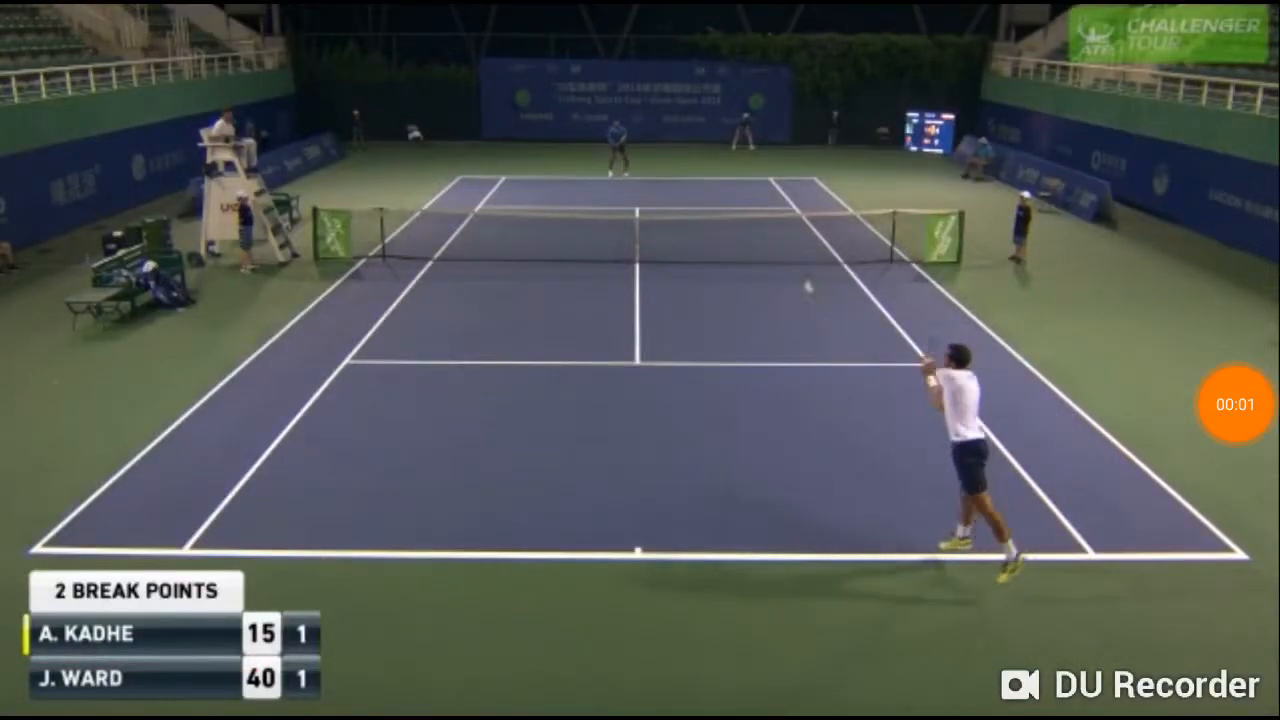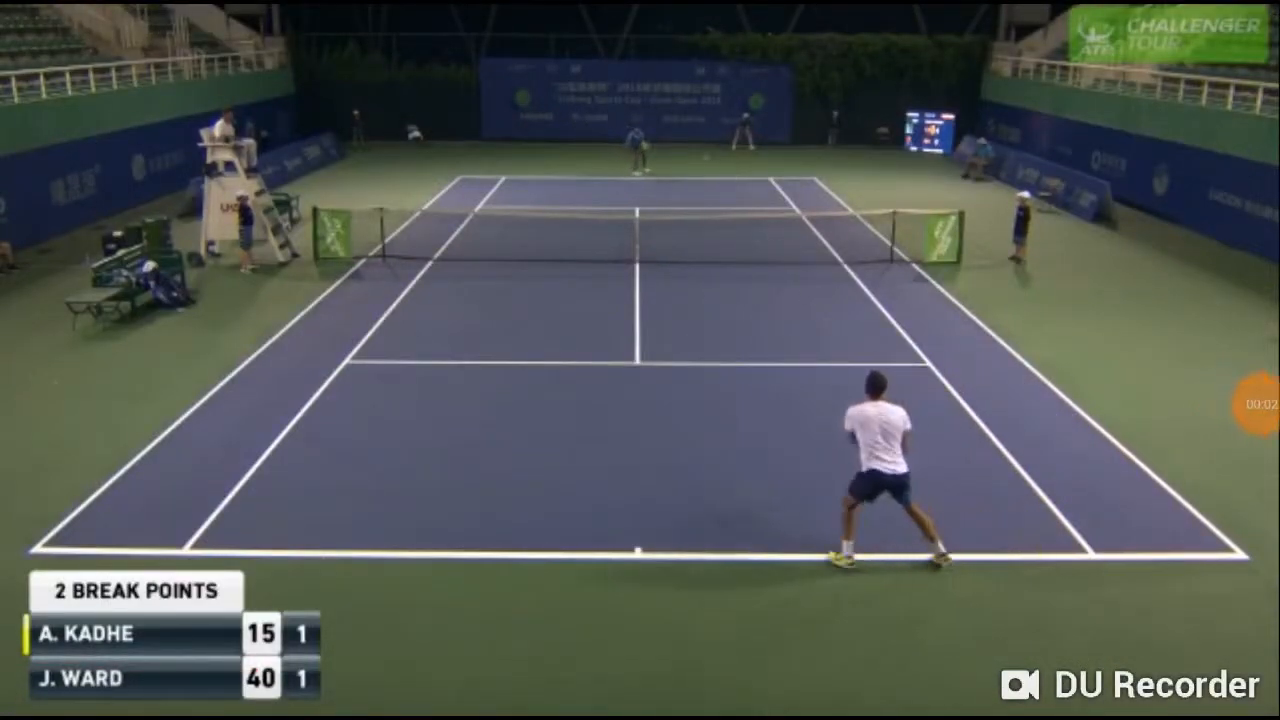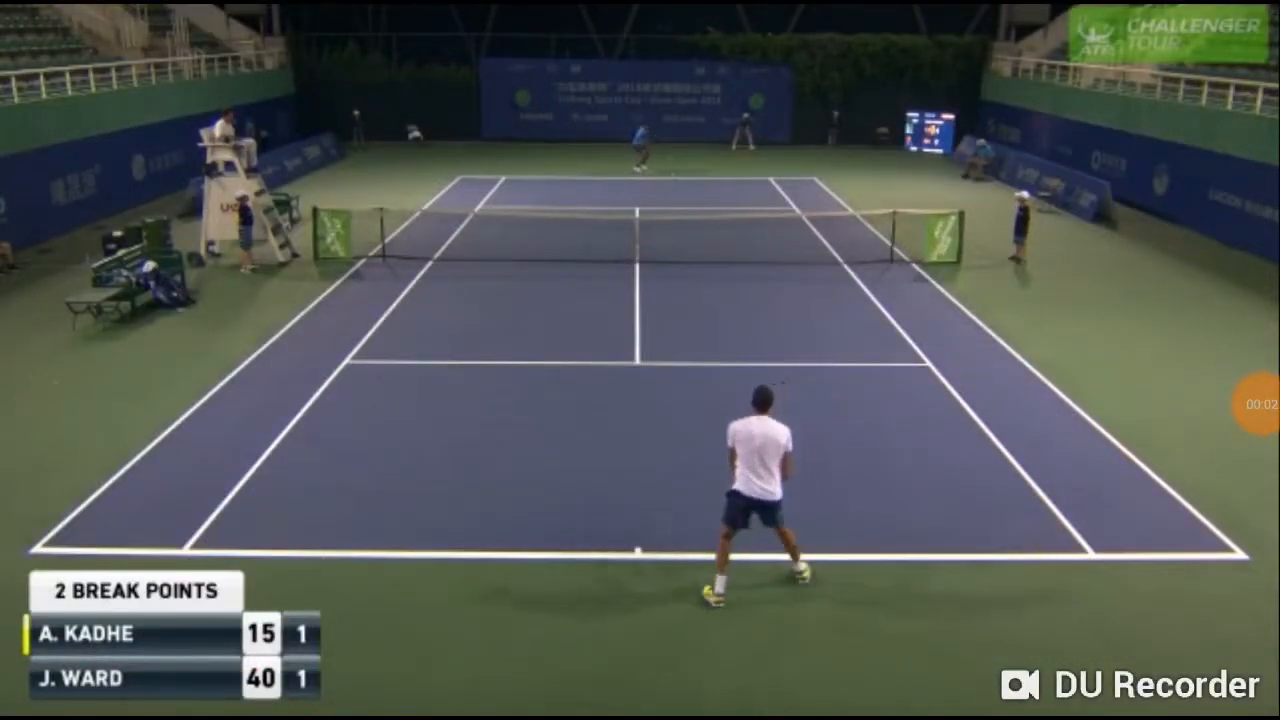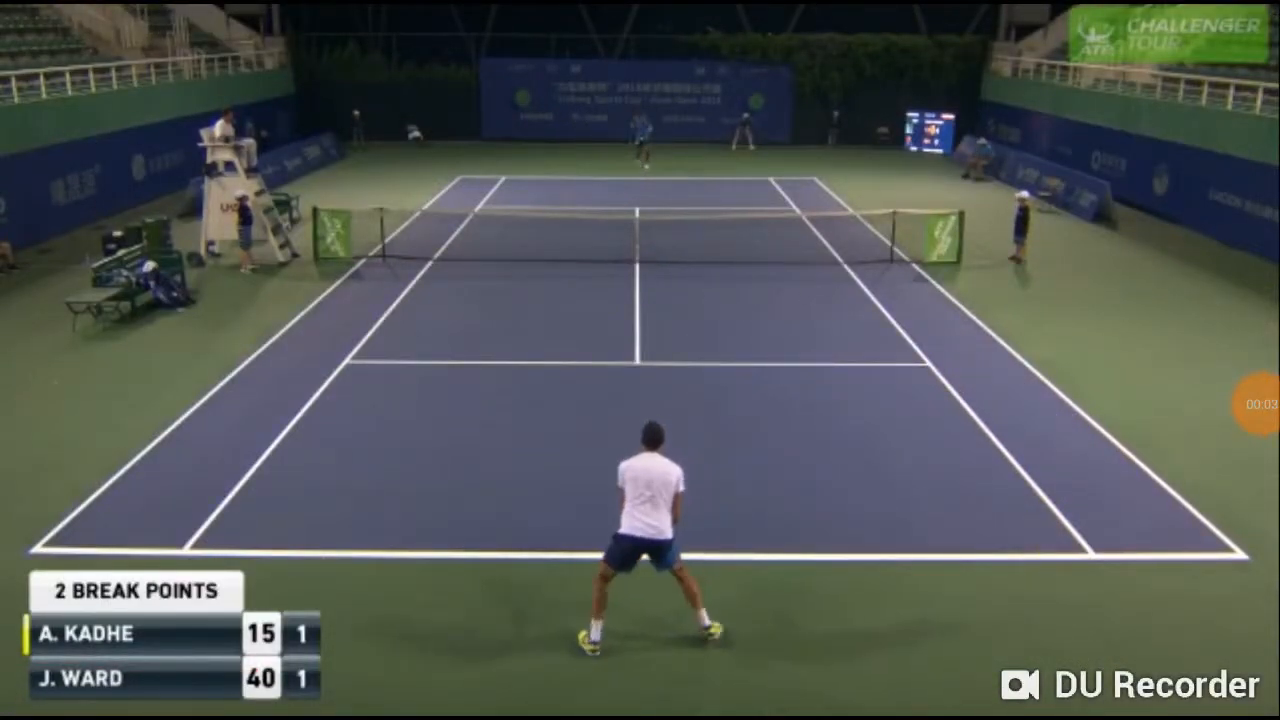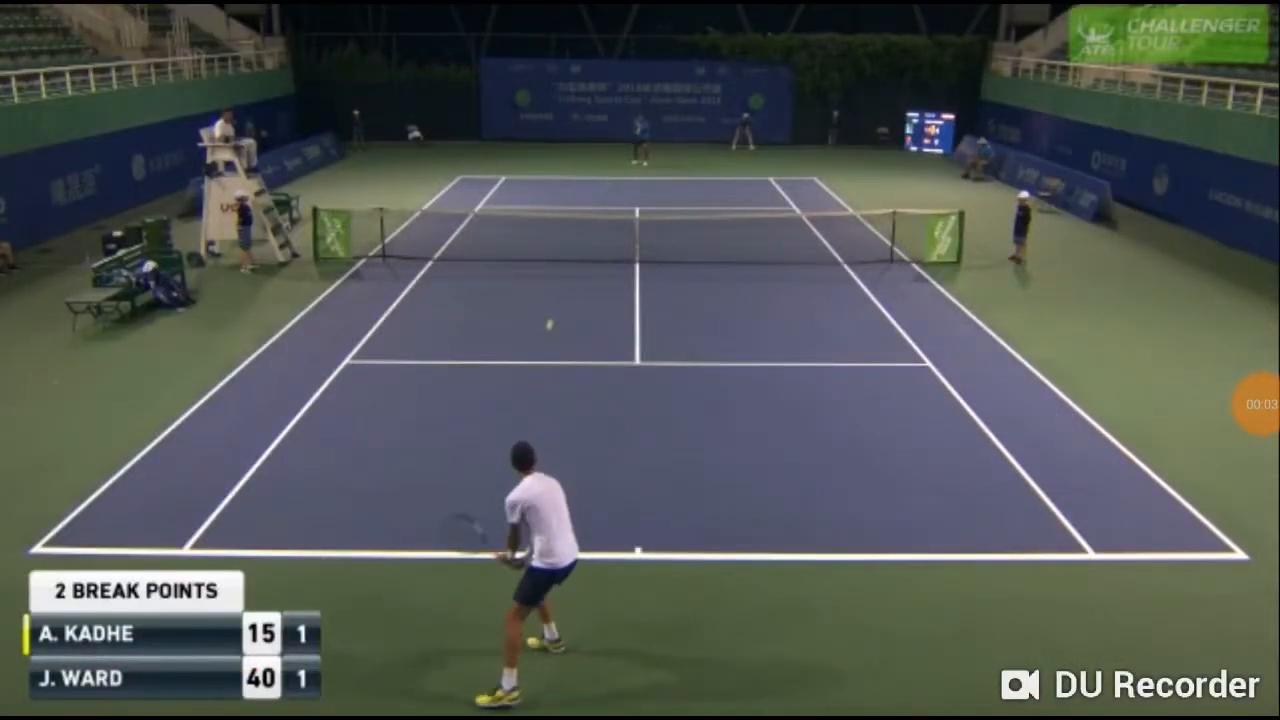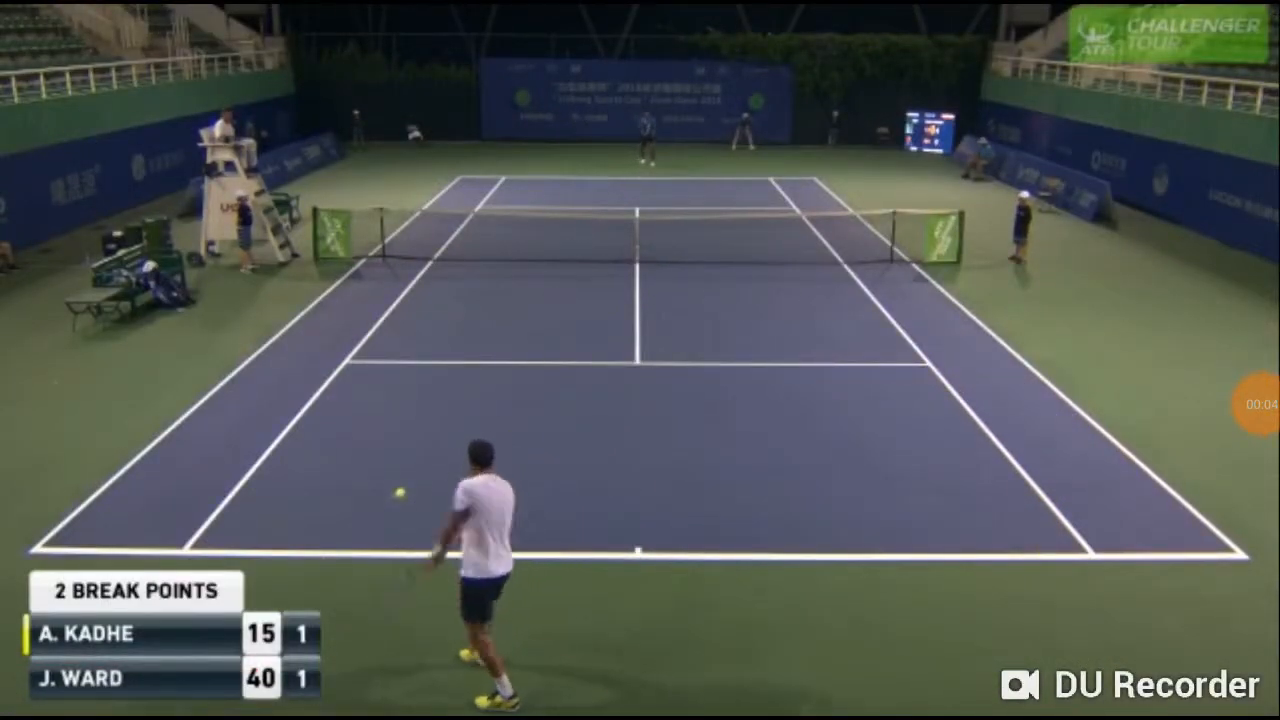
dt=0.5s
person 1, frame 1
left shoulder: (950, 375)
right shoulder: (969, 378)
left elbow: (935, 386)
right elbow: (943, 405)
left wrist: (929, 372)
right wrist: (932, 374)
left hip: (965, 446)
right hip: (974, 442)
left knee: (981, 502)
right knee: (968, 493)
left ankle: (1012, 556)
right ankle: (962, 536)
person 1, frame 2
left shoulder: (854, 413)
right shoulder: (899, 413)
right elbow: (905, 448)
left hip: (872, 472)
right hip: (899, 471)
left knee: (848, 506)
right knee: (911, 509)
left ankle: (846, 555)
right ankle: (940, 552)
person 1, frame 3
left shoulder: (736, 427)
right shoulder: (783, 431)
left elbow: (733, 463)
right elbow: (786, 472)
left hip: (743, 491)
right hip: (772, 494)
left knee: (726, 537)
right knee: (781, 528)
left ankle: (718, 591)
right ankle: (800, 568)
person 1, frame 4
left shoulder: (626, 466)
right shoulder: (674, 470)
right elbow: (675, 515)
left hip: (629, 534)
right hip: (661, 536)
left knee: (602, 578)
right knee: (682, 574)
left ankle: (594, 638)
right ankle: (706, 624)
person 1, frame 5
left shoulder: (517, 497)
right shoulder: (552, 483)
left elbow: (514, 536)
left wrist: (509, 556)
right wrist: (532, 551)
left hip: (549, 562)
right hip: (570, 557)
left knee: (513, 619)
right knee: (534, 591)
left ankle: (508, 689)
right ankle: (552, 637)
person 1, frame 6
left shoulder: (469, 487)
right shoulder: (505, 488)
left elbow: (452, 527)
left wrist: (438, 552)
left hip: (479, 573)
right hip: (503, 566)
left knee: (477, 633)
right knee: (480, 612)
left ankle: (506, 694)
right ankle: (482, 652)
